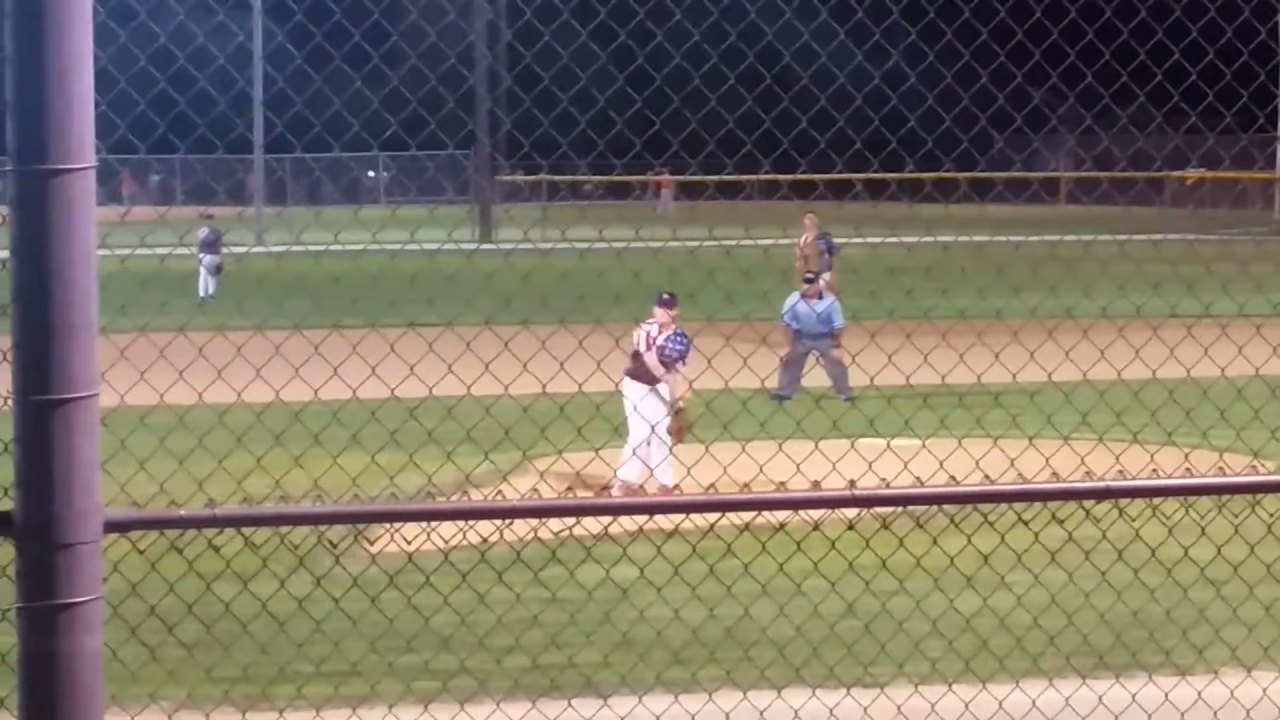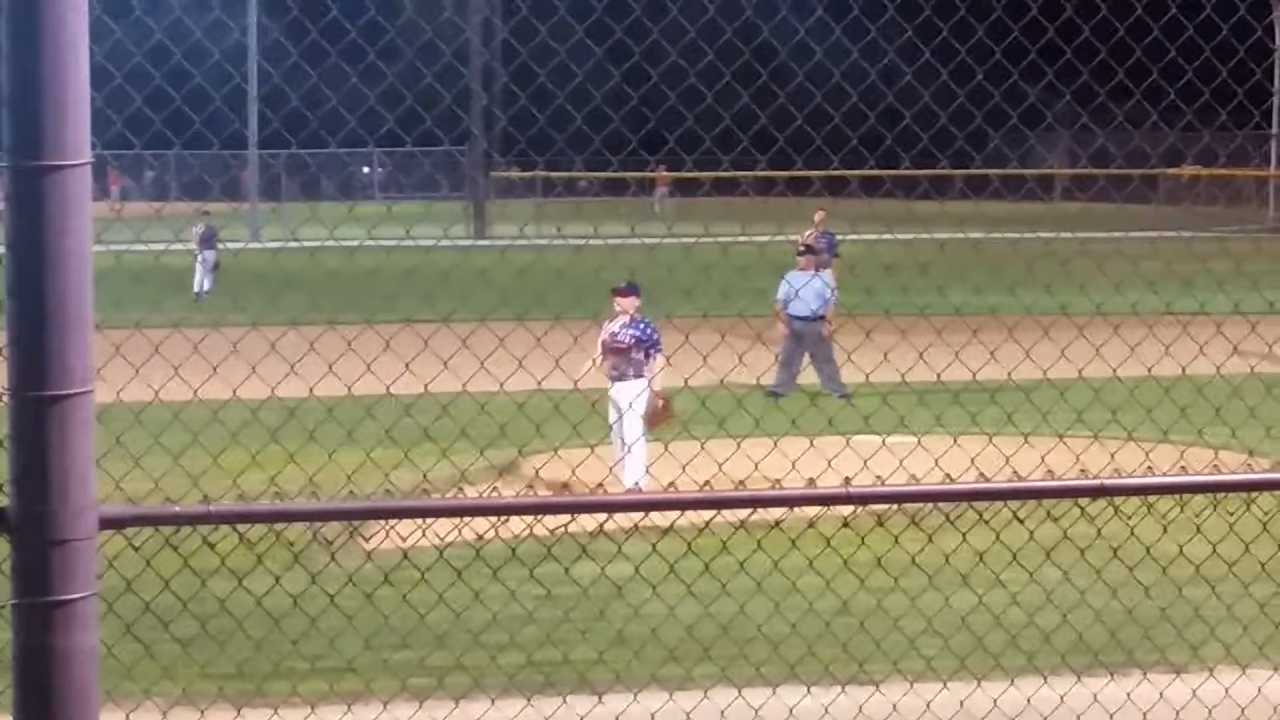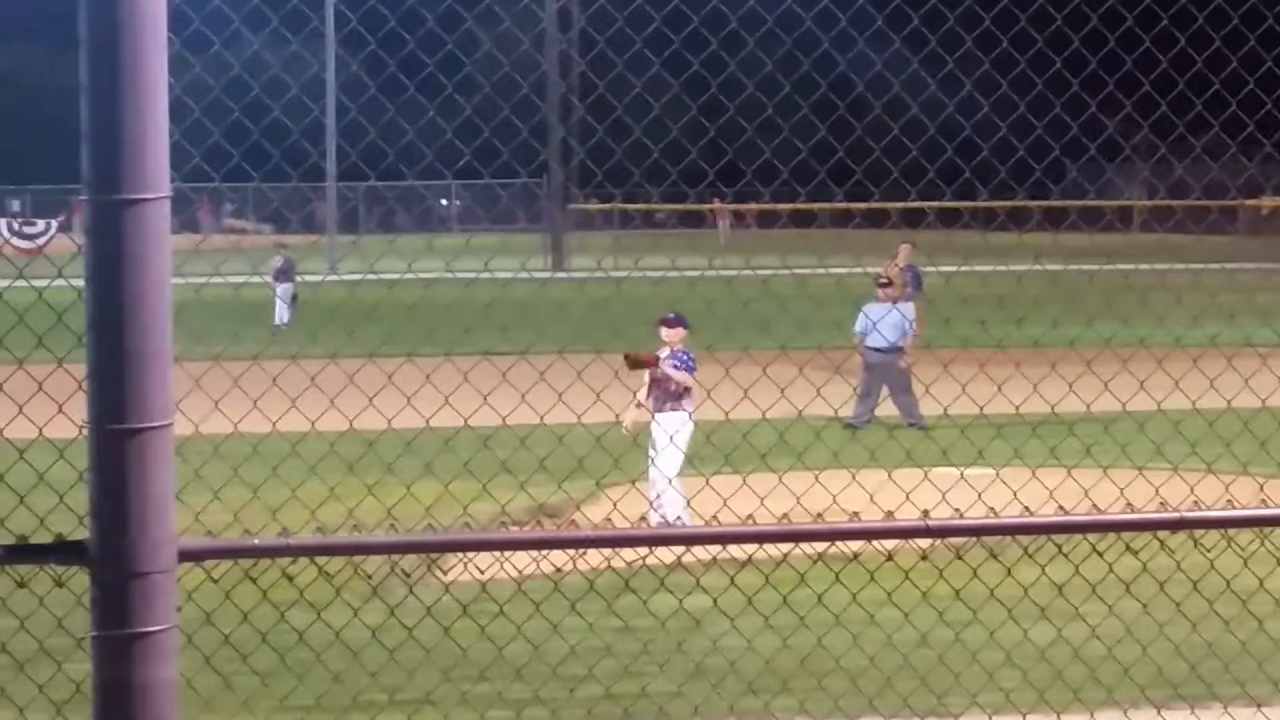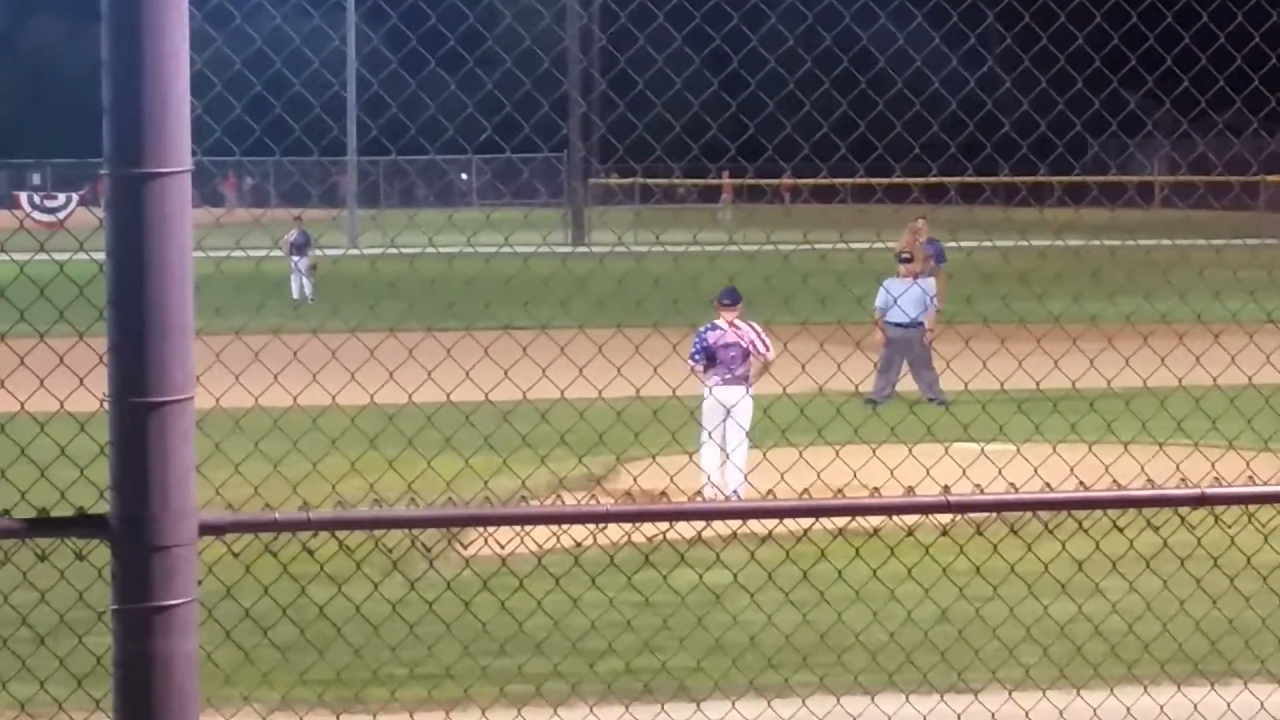
dt=1s
person 1, frame 1
left shoulder: (682, 339)
right shoulder: (647, 330)
left elbow: (678, 370)
right elbow: (652, 363)
left wrist: (679, 397)
right wrist: (674, 387)
left hip: (660, 388)
right hip: (635, 385)
left knee: (662, 436)
right knee: (638, 434)
left ankle: (665, 481)
right ankle: (627, 480)
person 1, frame 2
left shoulder: (643, 326)
right shoulder: (609, 326)
left elbow: (658, 358)
right elbow: (600, 357)
left wrist: (656, 388)
right wrist: (581, 374)
left hip: (637, 387)
right hip: (615, 387)
left knee: (634, 436)
right knee: (619, 438)
left ankle: (635, 486)
right ankle: (628, 483)
person 1, frame 3
left shoulder: (684, 356)
right shoulder: (659, 357)
left elbow: (688, 381)
right elbow: (646, 388)
left wrist: (662, 366)
right wrist: (633, 409)
left hip: (677, 419)
right hip: (659, 420)
left knee: (665, 472)
right knee: (655, 473)
left ankle: (679, 520)
right ankle: (659, 519)
person 1, frame 4
left shoulder: (706, 331)
right shoulder: (749, 329)
left elbow: (692, 363)
right elbow: (769, 356)
right wrist: (757, 375)
left hip: (714, 392)
right hip: (741, 391)
left knee: (711, 442)
right knee: (737, 443)
left ankle: (712, 489)
right ankle: (733, 492)
